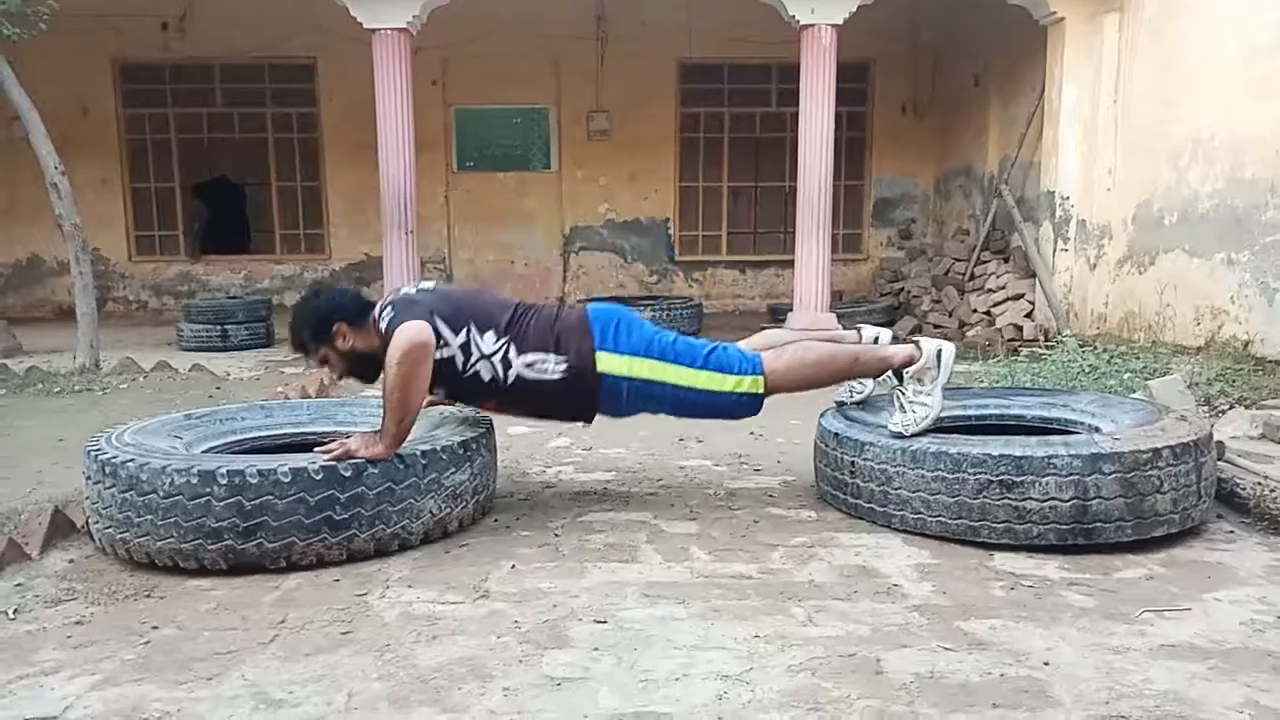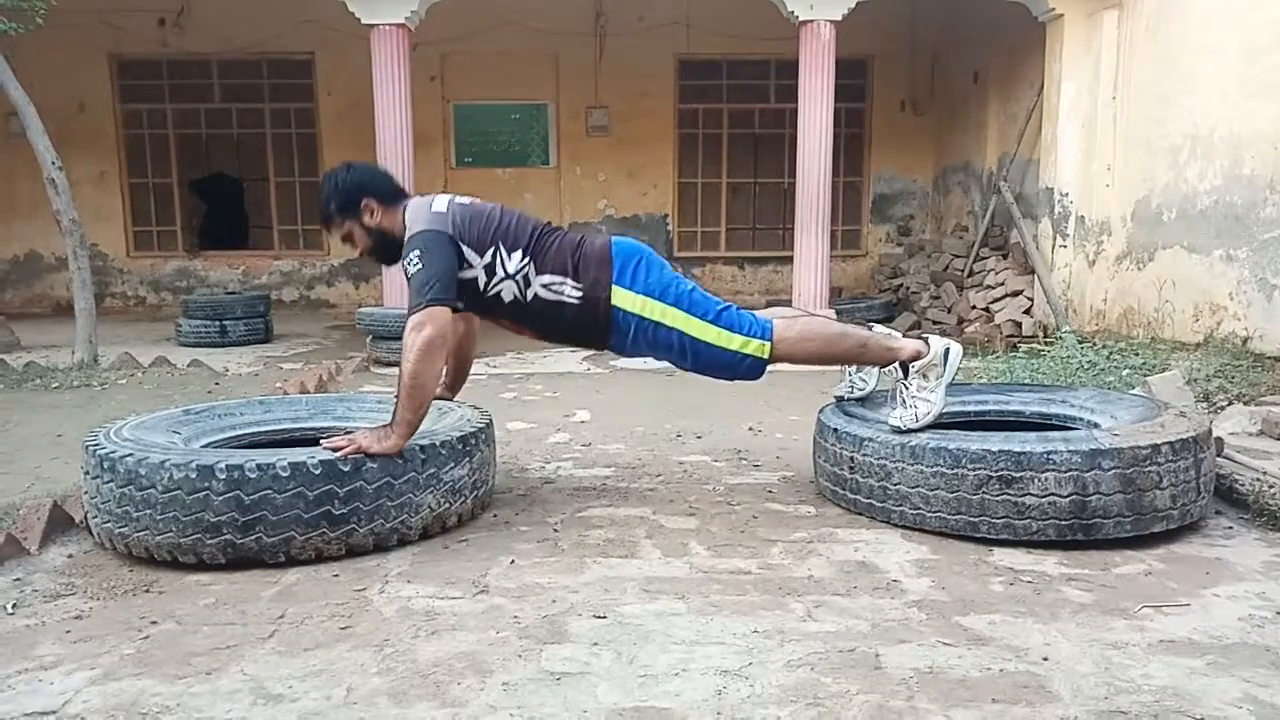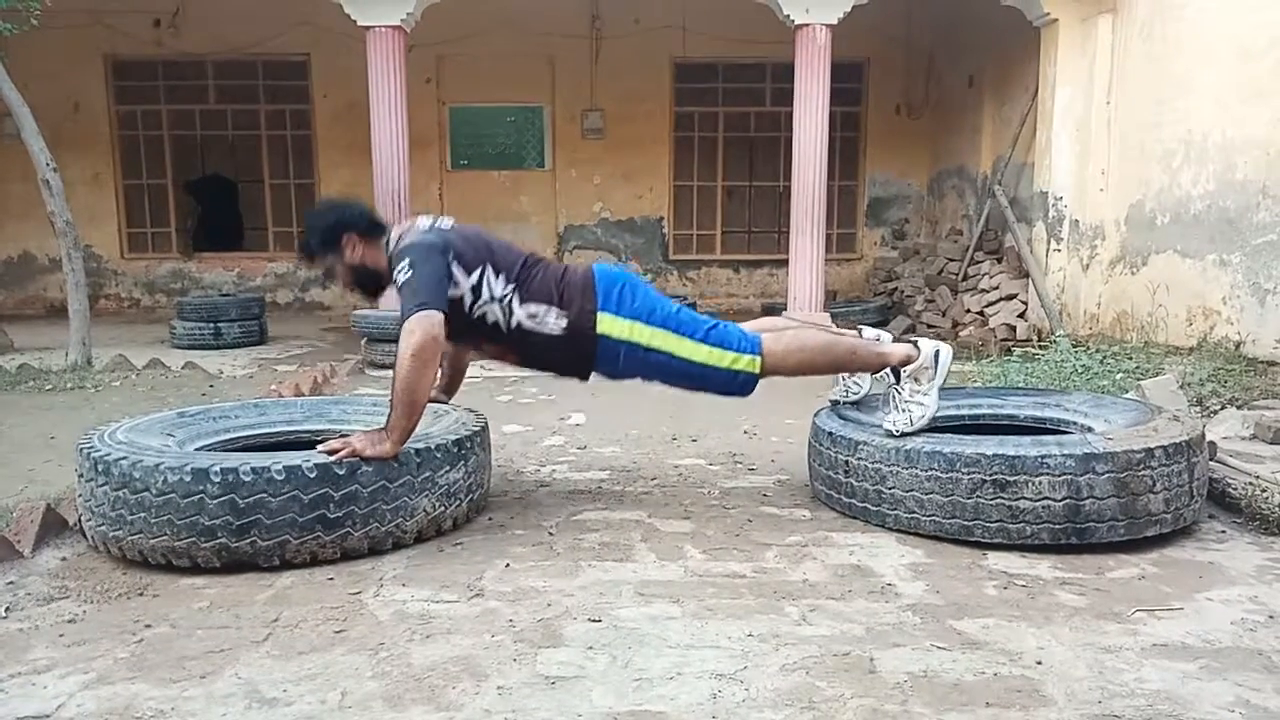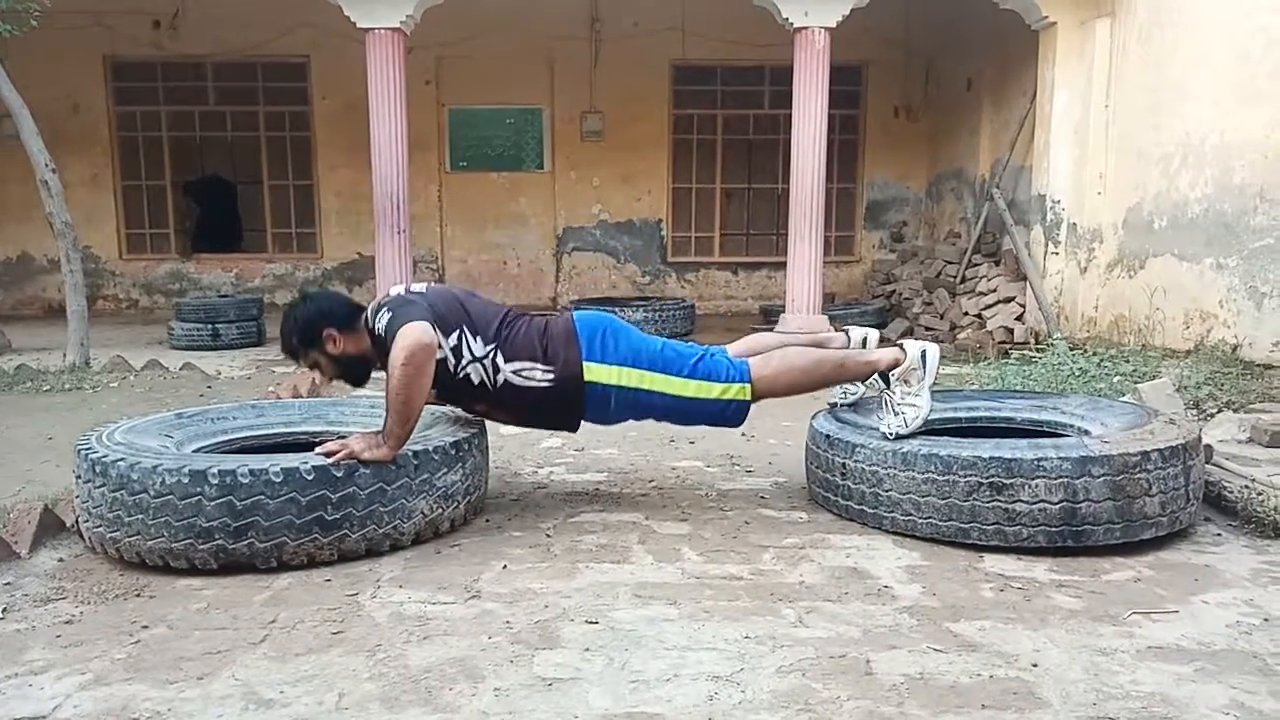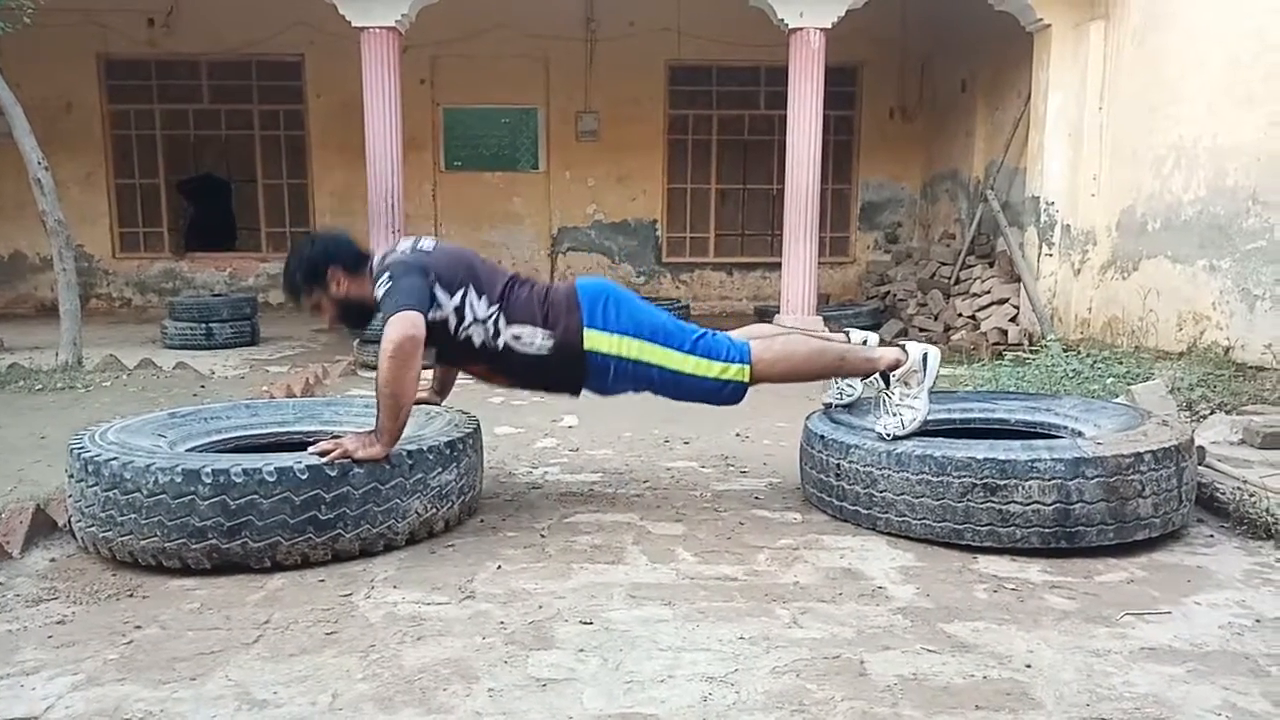
dt=0.7s
person 1, frame 1
left shoulder: (395, 316)
right shoulder: (422, 306)
left elbow: (414, 345)
left wrist: (387, 440)
right wrist: (448, 389)
left hip: (600, 356)
right hip: (592, 344)
left knee: (759, 375)
right knee: (739, 355)
left ankle: (913, 357)
right ankle: (861, 338)
person 1, frame 2
left shoulder: (423, 234)
right shoulder: (438, 223)
left elbow: (427, 333)
right elbow: (461, 316)
left wrist: (396, 434)
right wrist: (448, 389)
left hip: (618, 292)
right hip: (611, 282)
left knee: (760, 344)
right knee: (751, 329)
left ankle: (917, 352)
right ankle: (872, 341)
person 1, frame 3
left shoulder: (412, 252)
right shoulder: (426, 245)
left elbow: (424, 338)
right elbow: (457, 330)
left wrist: (392, 437)
right wrist: (443, 395)
left hip: (601, 319)
right hip: (595, 311)
left knee: (751, 357)
right knee: (734, 337)
left ankle: (909, 360)
right ankle: (863, 337)
person 1, frame 4
left shoulder: (389, 318)
right shoulder: (407, 306)
left elbow: (418, 346)
left wrist: (388, 442)
right wrist: (426, 397)
left hip: (588, 363)
right hip: (582, 345)
left knee: (743, 381)
right knee: (727, 360)
left ankle: (897, 359)
right ankle: (849, 340)
person 1, frame 5
left shoulder: (392, 277)
right shoulder: (411, 266)
left elbow: (402, 336)
left wrist: (382, 438)
right wrist: (437, 388)
left hip: (591, 332)
right hip: (585, 317)
left knee: (743, 361)
right knee: (731, 348)
left ankle: (897, 360)
right ankle: (851, 342)
